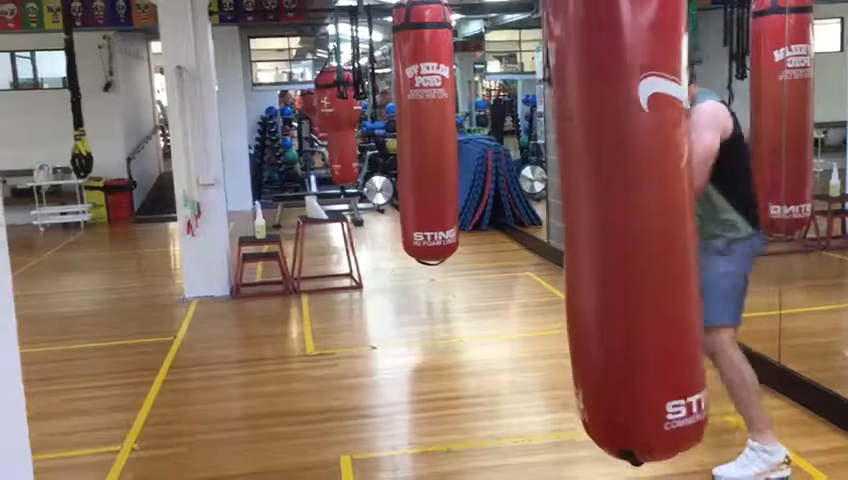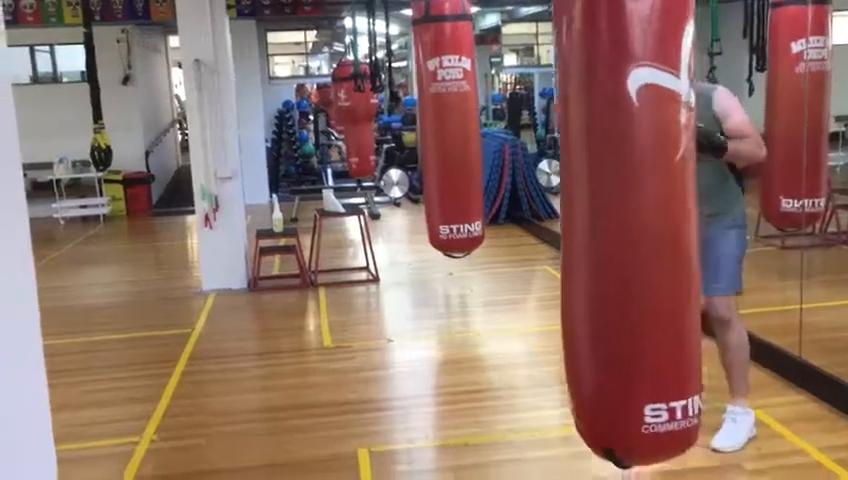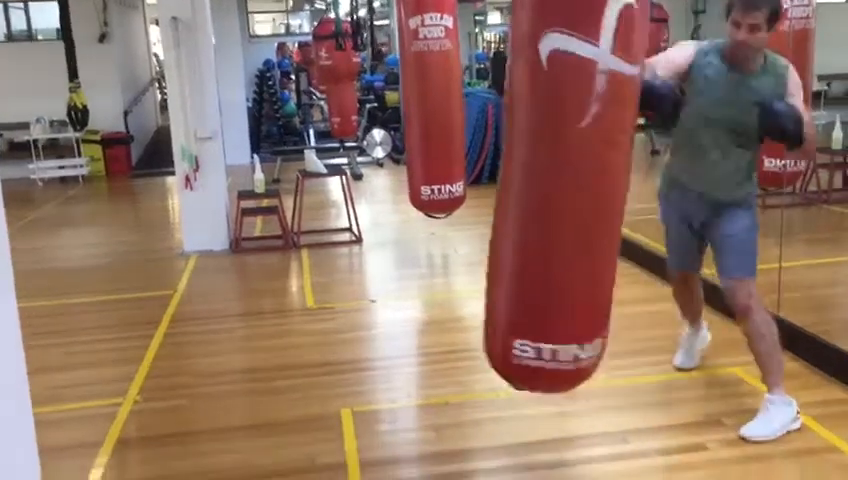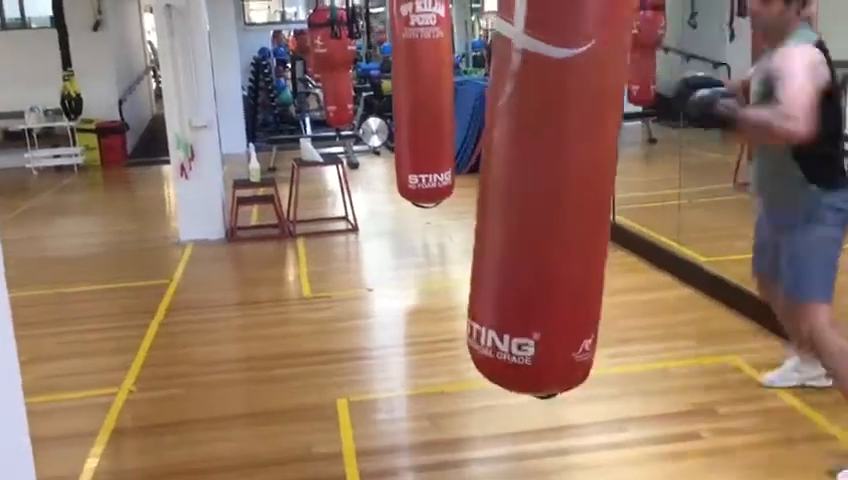
dt=0.7s
person 1, frame 1
left shoulder: (707, 113)
right shoulder: (690, 113)
left elbow: (690, 182)
left hip: (728, 240)
right hip: (702, 235)
left knee: (718, 338)
person 1, frame 2
left shoulder: (715, 98)
left elbow: (757, 150)
left wrist: (716, 145)
left hip: (721, 218)
left knee: (721, 311)
left ankle: (740, 411)
person 1, frame 3
left shoulder: (783, 75)
right shoulder: (692, 56)
left elbow: (806, 136)
right elbow: (646, 74)
left wrist: (792, 128)
left hip: (735, 201)
right hip: (682, 192)
left knee: (742, 299)
right knee: (683, 279)
left ankle: (779, 402)
right ankle: (695, 333)
person 1, frame 4
left shoulder: (798, 56)
right shoulder: (782, 52)
left elbow: (794, 128)
right elbow: (758, 82)
left wrist: (730, 111)
right wrist: (723, 93)
left hip: (814, 209)
right hip: (781, 204)
left knee: (816, 332)
right knee: (771, 288)
right ankle: (807, 363)
